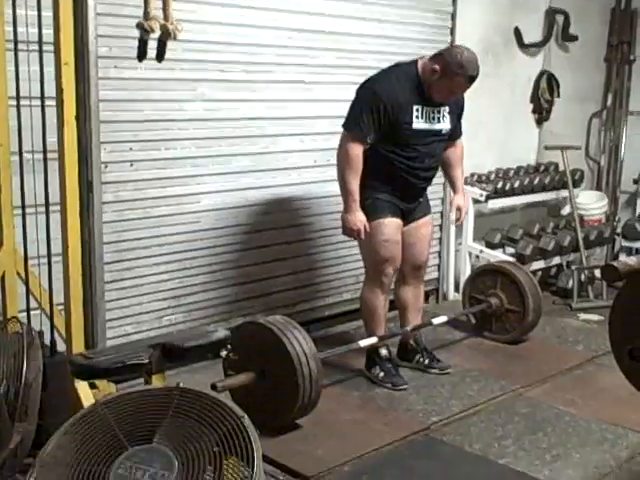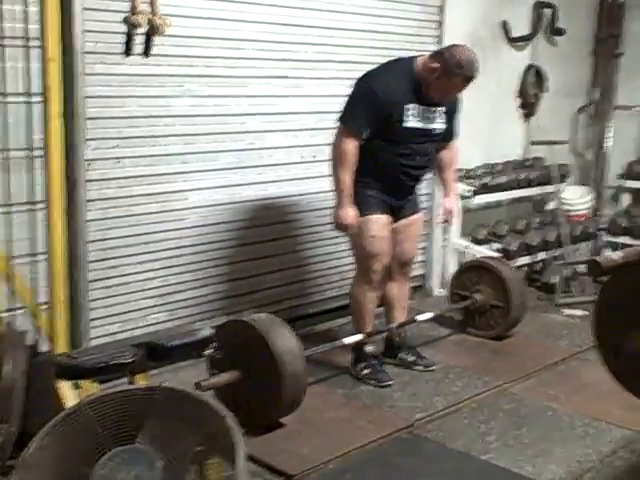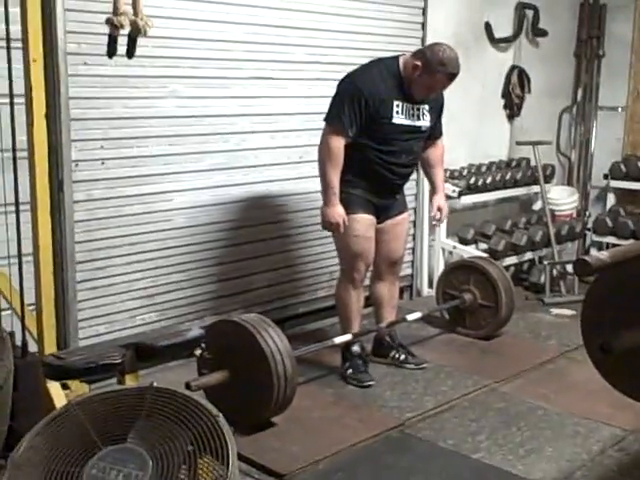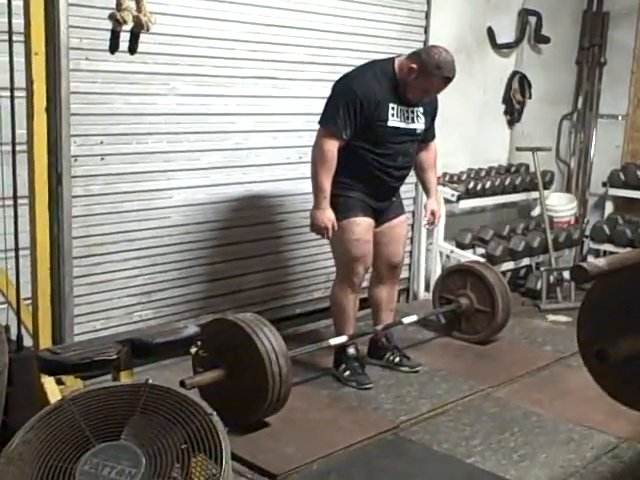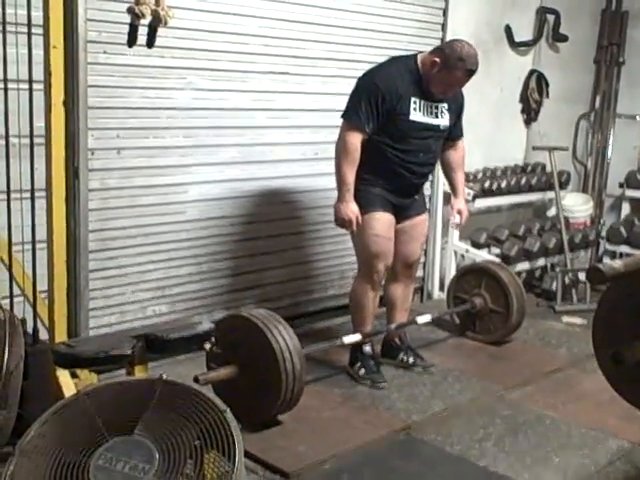
dt=0.7s
person 1, frame 1
left shoulder: (453, 97)
right shoulder: (383, 89)
left elbow: (452, 144)
right elbow: (352, 145)
left wrist: (458, 190)
right wrist: (352, 206)
left hip: (416, 196)
right hip: (379, 195)
left knee: (415, 271)
right knee: (382, 274)
left ankle: (411, 346)
right ankle: (377, 355)
person 1, frame 2
left shoulder: (448, 97)
right shoulder: (380, 85)
left elbow: (446, 146)
right elbow: (346, 141)
left wrist: (450, 192)
right wrist: (344, 202)
left hip: (405, 193)
right hip: (368, 190)
left knee: (401, 268)
right knee: (372, 269)
left ankle: (396, 343)
right ankle: (363, 351)
person 1, frame 3
left shoulder: (433, 95)
right shoulder: (364, 84)
left elbow: (432, 143)
right elbow: (333, 139)
left wrist: (438, 191)
right wrist: (331, 200)
left hip: (392, 193)
right hip: (354, 191)
left knee: (390, 267)
right knee: (356, 270)
left ankle: (385, 341)
right ankle: (351, 351)
person 1, frame 4
left shoulder: (427, 98)
right shoulder: (360, 86)
left elbow: (425, 147)
right elbow: (327, 143)
left wrist: (432, 194)
right wrist: (321, 204)
left hip: (389, 195)
right hip: (351, 193)
left knee: (391, 269)
right knee: (353, 273)
left ankle: (381, 343)
right ankle: (345, 353)
person 1, frame 5
left shoulder: (453, 96)
right shoulder: (384, 80)
left elbow: (453, 145)
right elbow: (351, 136)
left wrist: (458, 193)
right wrist: (345, 196)
left hip: (412, 193)
right hip: (373, 190)
left knee: (406, 269)
right knee: (374, 269)
left ankle: (395, 344)
right ankle: (361, 351)
